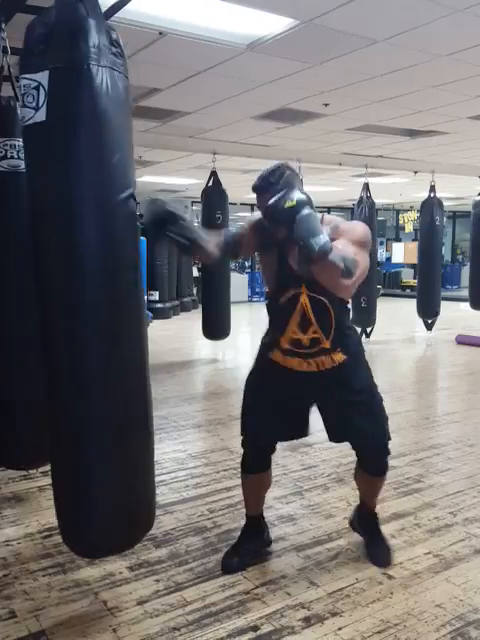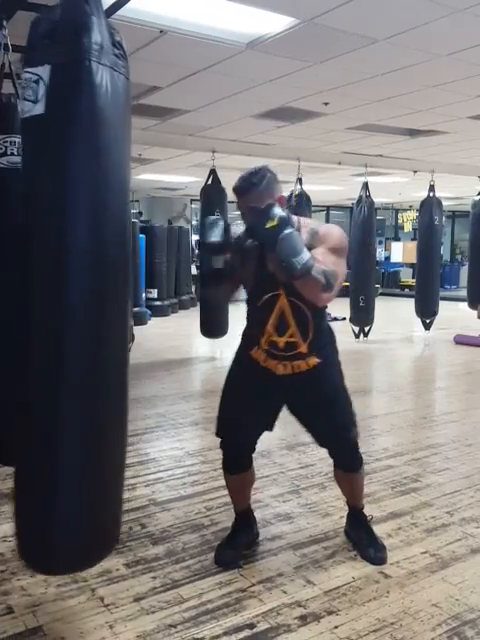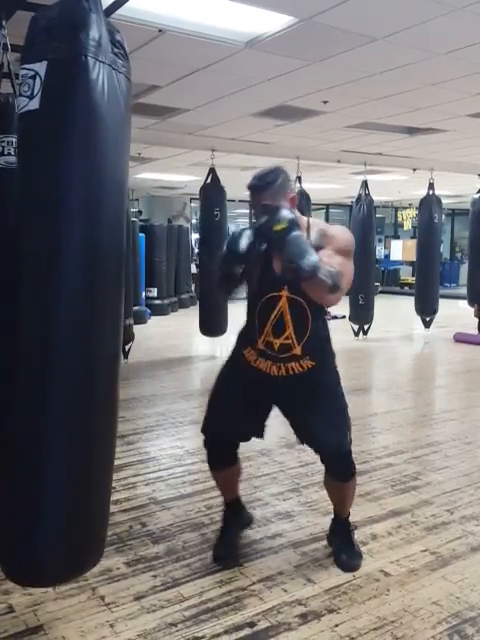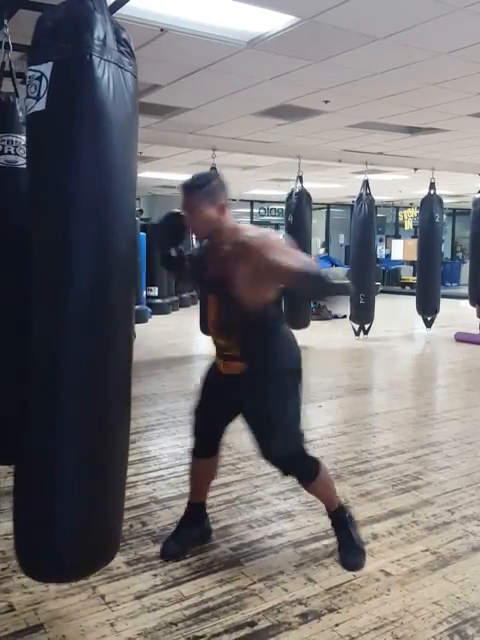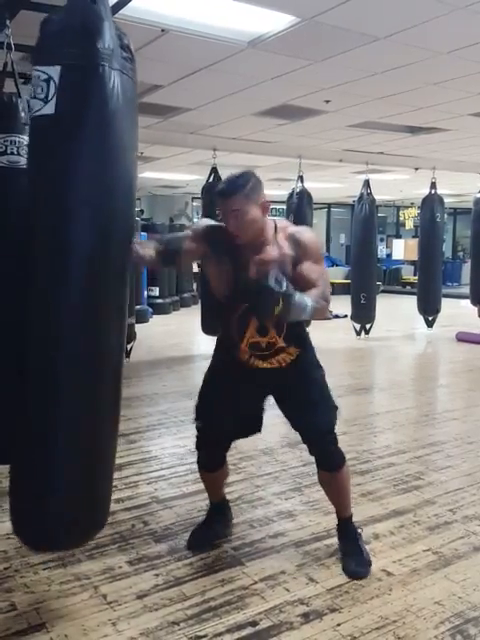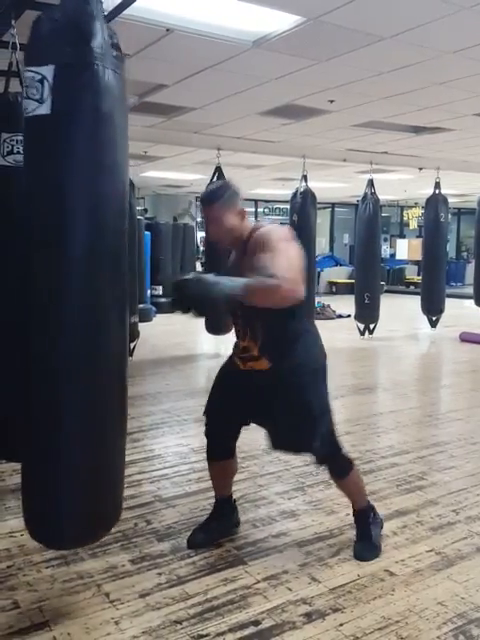
dt=0.4s
person 1, frame 1
left shoulder: (349, 231)
right shoulder: (265, 231)
left elbow: (341, 282)
right elbow: (217, 247)
left wrist: (304, 225)
left hip: (338, 359)
right hip: (279, 359)
left knee: (373, 448)
right knee: (255, 448)
left ankle: (367, 519)
right ankle: (254, 531)
person 1, frame 2
left shoulder: (325, 235)
right shoulder: (247, 241)
left elbow: (321, 292)
right elbow: (217, 295)
left wrist: (284, 237)
left hip: (311, 360)
right hip: (257, 361)
left knee: (344, 448)
right knee: (235, 445)
left ankle: (357, 521)
right ankle: (243, 526)
person 1, frame 3
left shoulder: (333, 237)
right shoulder: (254, 238)
left elbow: (329, 294)
right elbow: (222, 286)
left wrist: (290, 237)
right wrist: (231, 260)
left hip: (309, 365)
right hip: (251, 359)
left knee: (337, 453)
right knee: (218, 440)
left ankle: (341, 528)
right ankle: (234, 514)
person 1, frame 4
left shoulder: (252, 243)
right shoulder: (213, 245)
left elbow: (303, 270)
left wrist: (313, 281)
right wrist: (181, 261)
left hip: (268, 363)
right hip: (230, 361)
left knee: (287, 455)
right knee: (205, 436)
left ankle: (343, 521)
right ankle: (195, 521)
person 1, frame 5
left shoulder: (300, 241)
right shoulder: (211, 237)
left elbow: (321, 304)
right elbow: (159, 250)
left wrist: (290, 302)
right wrist: (127, 246)
left hip: (292, 357)
right hip: (235, 360)
left knee: (324, 444)
right knee: (210, 444)
left ankle: (348, 530)
right ankle: (219, 513)
person 1, frame 6
left shoulder: (273, 236)
right shoulder: (243, 248)
left elbow: (280, 288)
left wrist: (217, 287)
right wrist: (204, 295)
left hip: (295, 362)
right hip: (250, 358)
left knee: (324, 449)
right knee: (218, 432)
left ankle: (366, 517)
right ankle: (224, 513)
